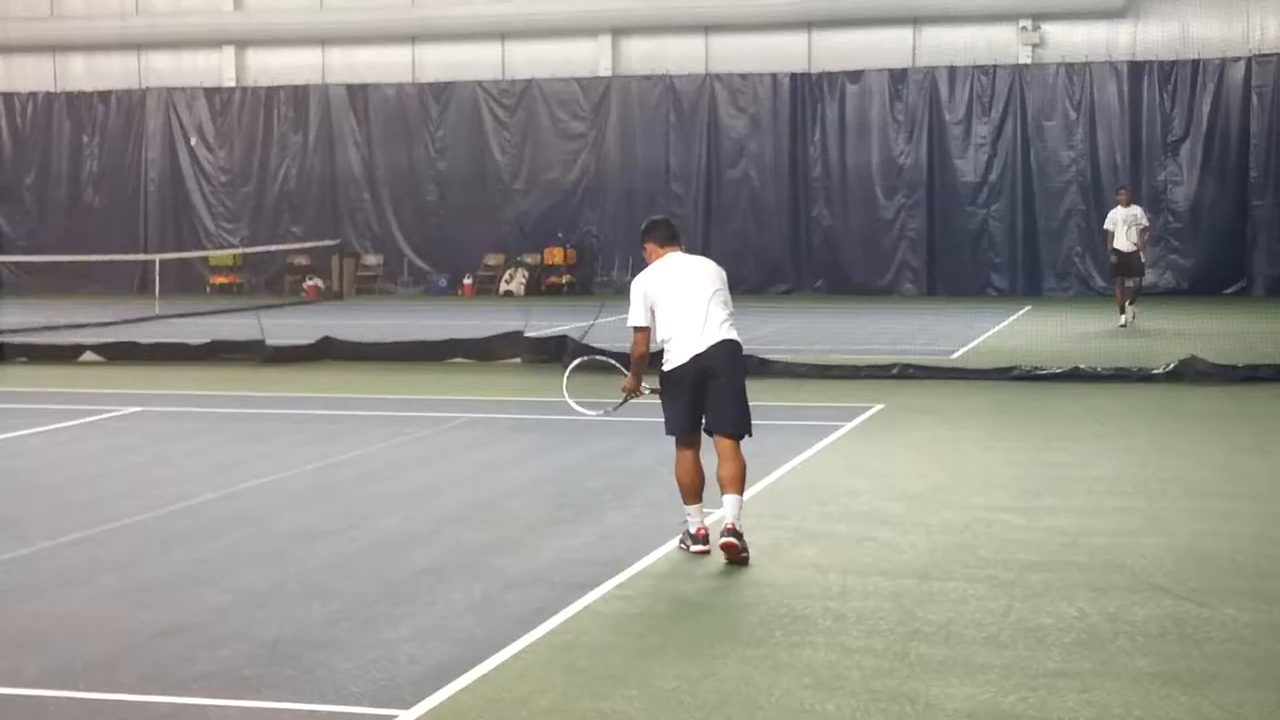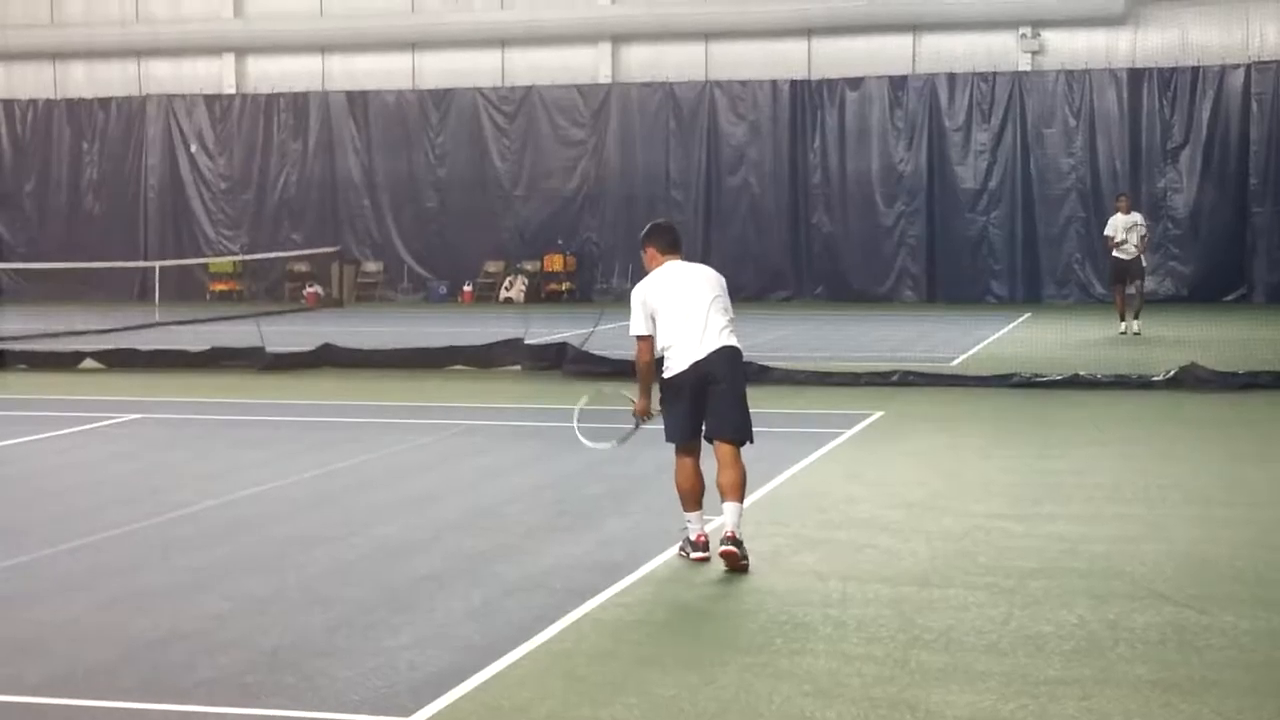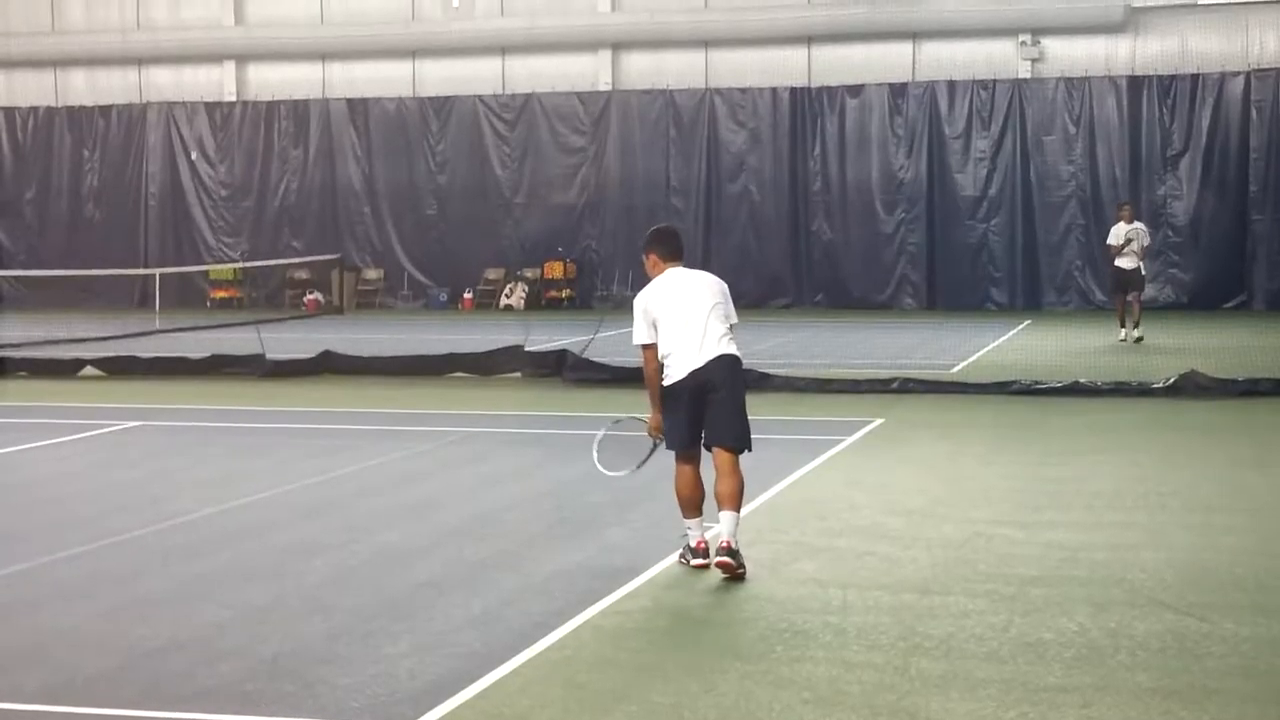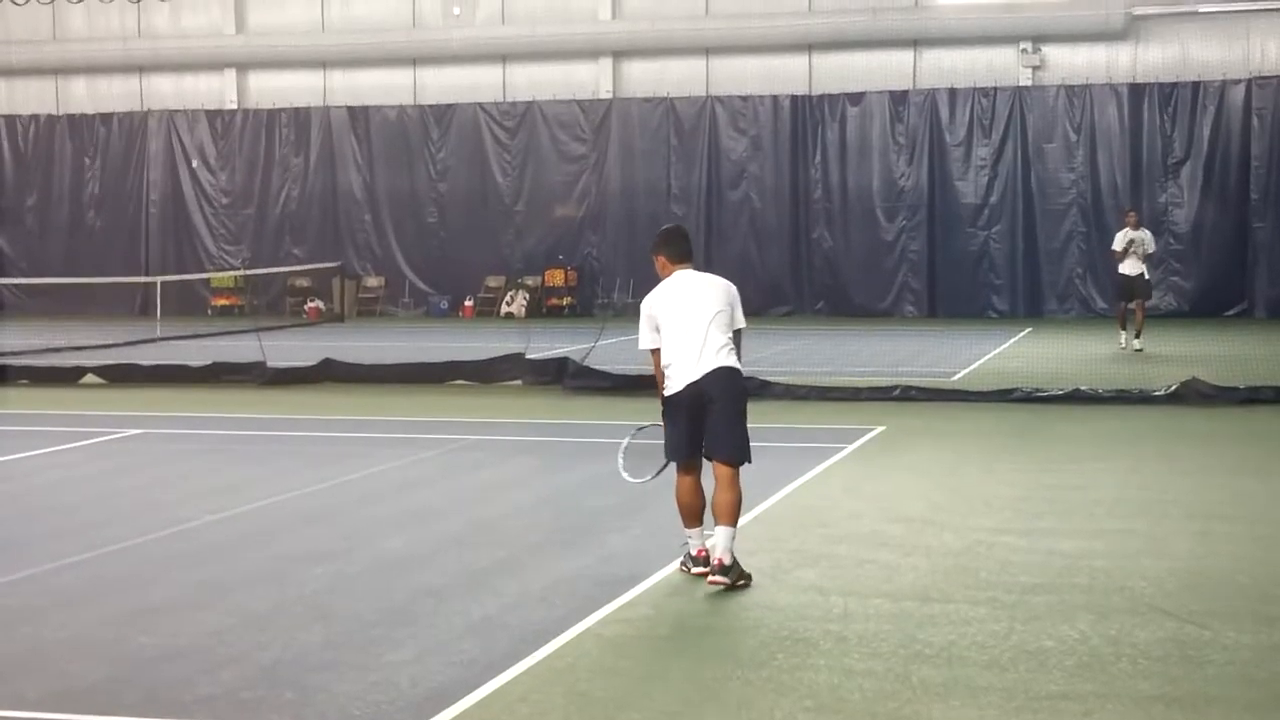
dt=0.2s
person 1, frame 1
left shoulder: (645, 279)
right shoulder: (712, 267)
left elbow: (641, 346)
left wrist: (634, 378)
left hip: (681, 361)
right hip: (724, 351)
left knee: (687, 445)
right knee: (728, 443)
left ankle: (696, 529)
right ankle: (731, 524)
person 1, frame 2
left shoulder: (645, 288)
right shoulder: (712, 274)
left elbow: (645, 355)
left wrist: (644, 397)
left hip: (681, 368)
right hip: (724, 357)
left knee: (686, 453)
right knee: (728, 450)
left ankle: (696, 535)
right ankle: (731, 532)
person 1, frame 3
left shoulder: (647, 296)
right shoulder: (714, 282)
left elbow: (651, 363)
left wrist: (656, 411)
left hip: (680, 376)
right hip: (724, 365)
left knee: (686, 461)
right knee: (726, 458)
left ankle: (697, 543)
right ankle: (727, 542)
person 1, frame 4
left shoulder: (653, 300)
right shoulder: (724, 286)
left wrist: (669, 408)
left hip: (681, 387)
right hip: (724, 378)
left knee: (687, 471)
right knee: (726, 471)
left ankle: (697, 552)
right ankle: (723, 559)
